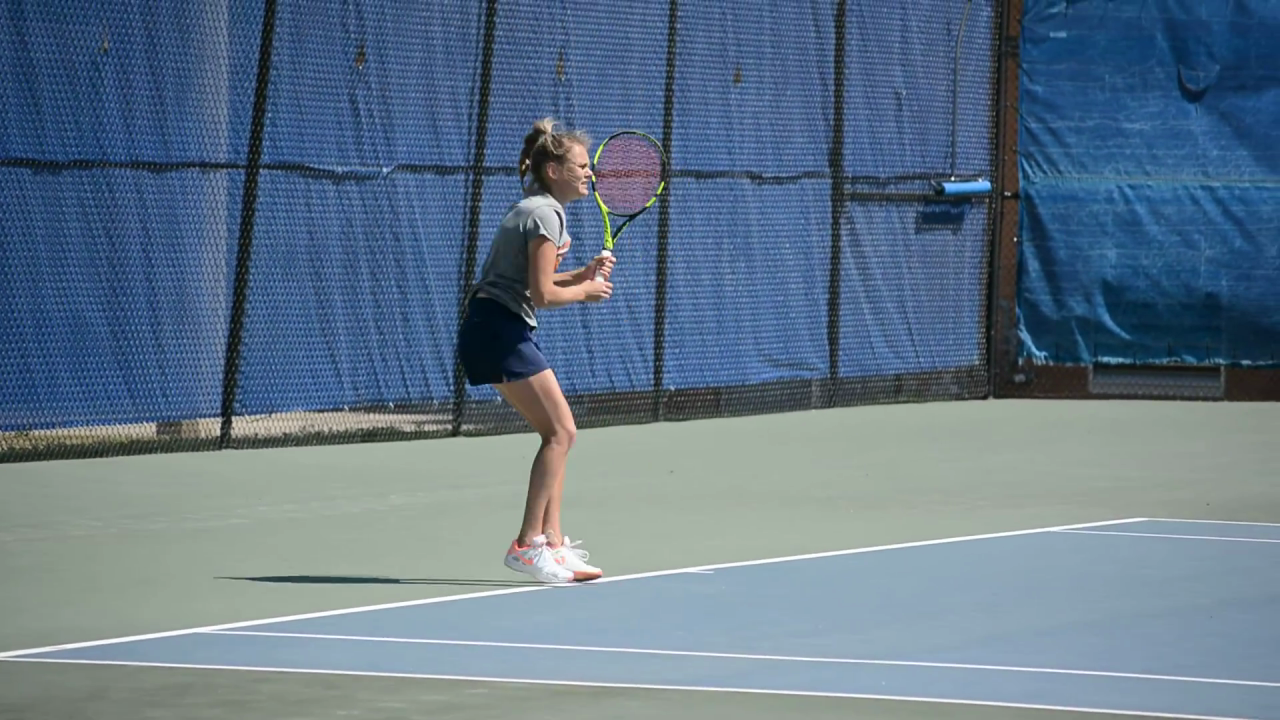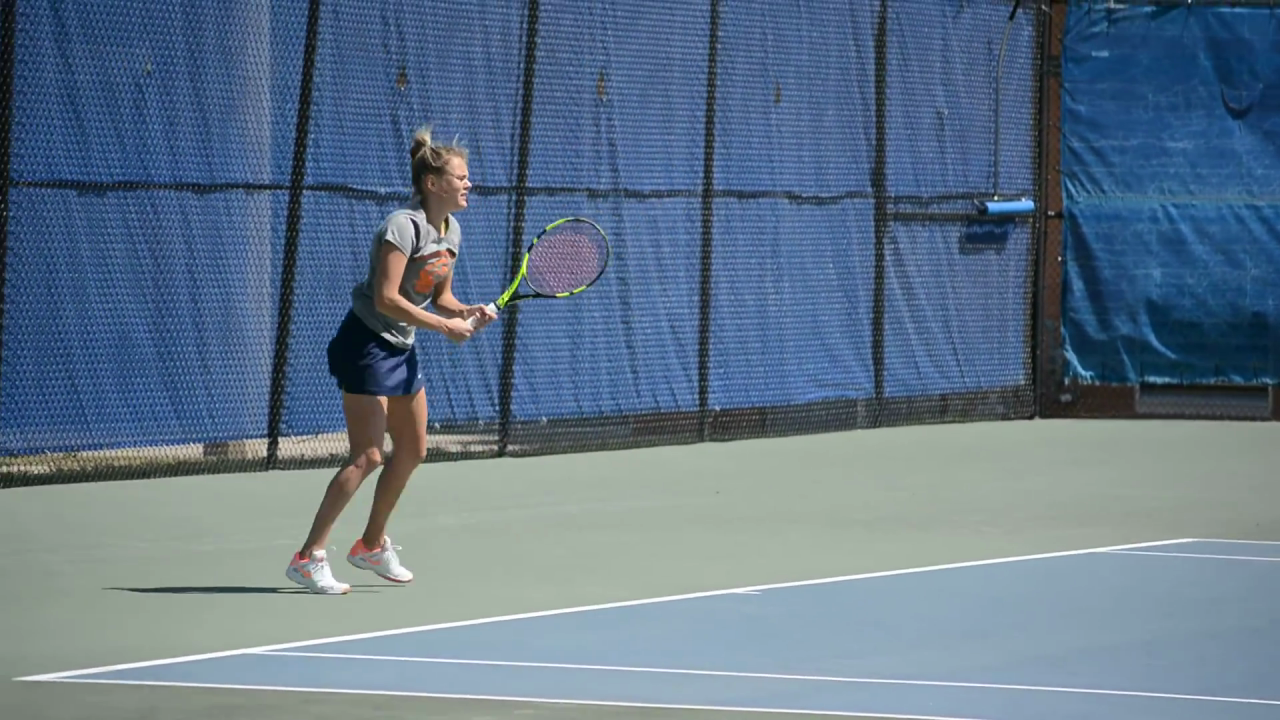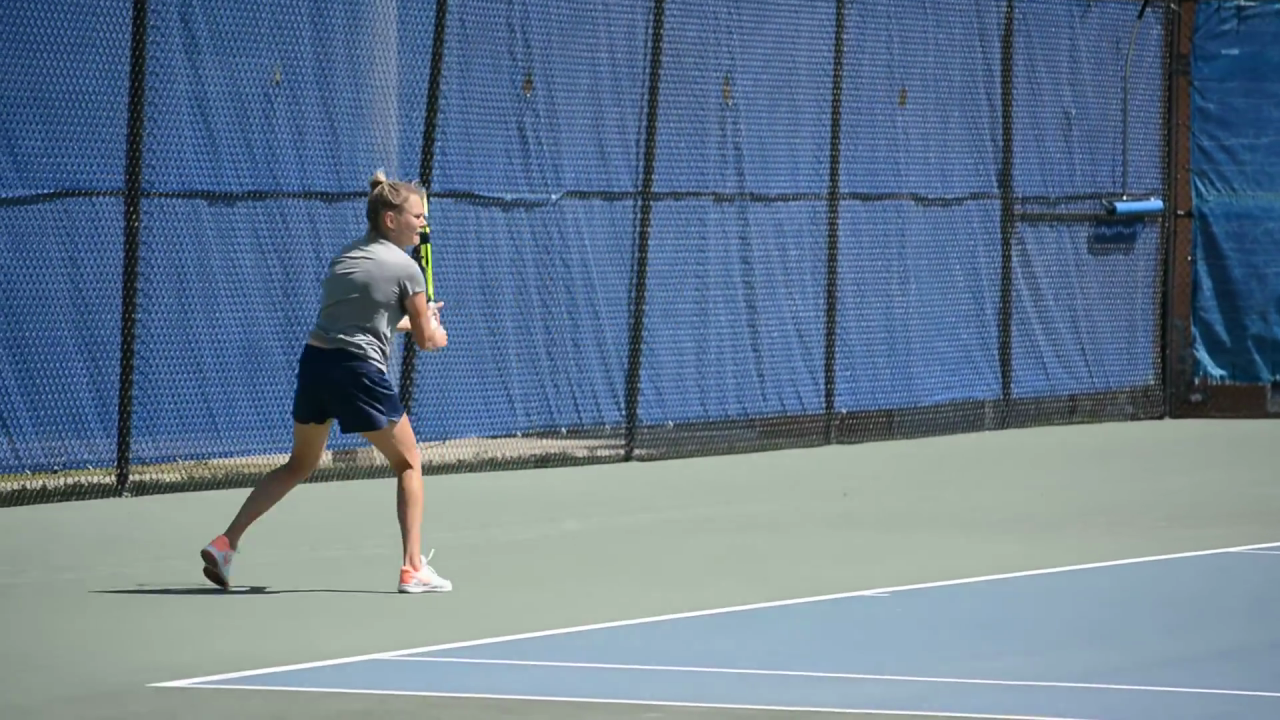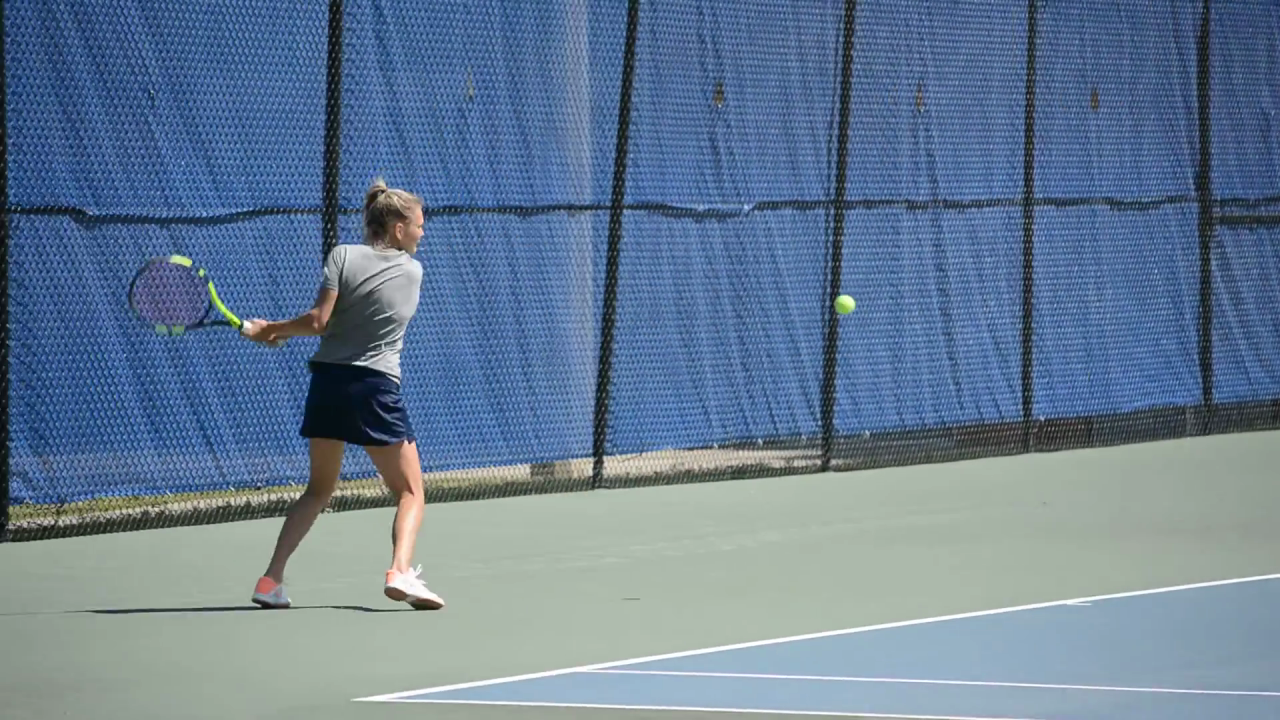
dt=0.5s
person 1, frame 1
left shoulder: (533, 209)
right shoulder: (544, 214)
right elbow: (543, 296)
left wrist: (584, 274)
right wrist: (586, 291)
left hip: (500, 330)
right hip: (501, 330)
left knee: (560, 431)
right knee: (561, 431)
left ankle: (544, 544)
right ankle: (529, 545)
person 1, frame 2
left shoulder: (450, 229)
right shoulder: (400, 226)
left elbow: (440, 297)
right elbow: (387, 299)
left wrist: (469, 313)
right wrist: (446, 325)
left hip: (400, 347)
right hip: (366, 343)
left knee: (413, 451)
right knee: (365, 457)
left ankle: (373, 545)
right ankle: (307, 556)
person 1, frame 3
left shoulder: (344, 256)
right shoulder: (405, 269)
right elbow: (426, 336)
left wrist: (408, 323)
right wrist: (436, 334)
left hip: (314, 367)
right hip: (357, 375)
left knee: (299, 467)
right knee: (409, 465)
left ankle: (224, 545)
right ankle: (414, 568)
person 1, frame 4
left shoulder: (343, 255)
right shoulder: (412, 272)
left elbow: (317, 322)
left wrist: (270, 330)
left hip: (328, 384)
right hip: (376, 388)
left knee: (319, 493)
right knee: (410, 493)
left ankle: (271, 580)
right ankle: (400, 572)
